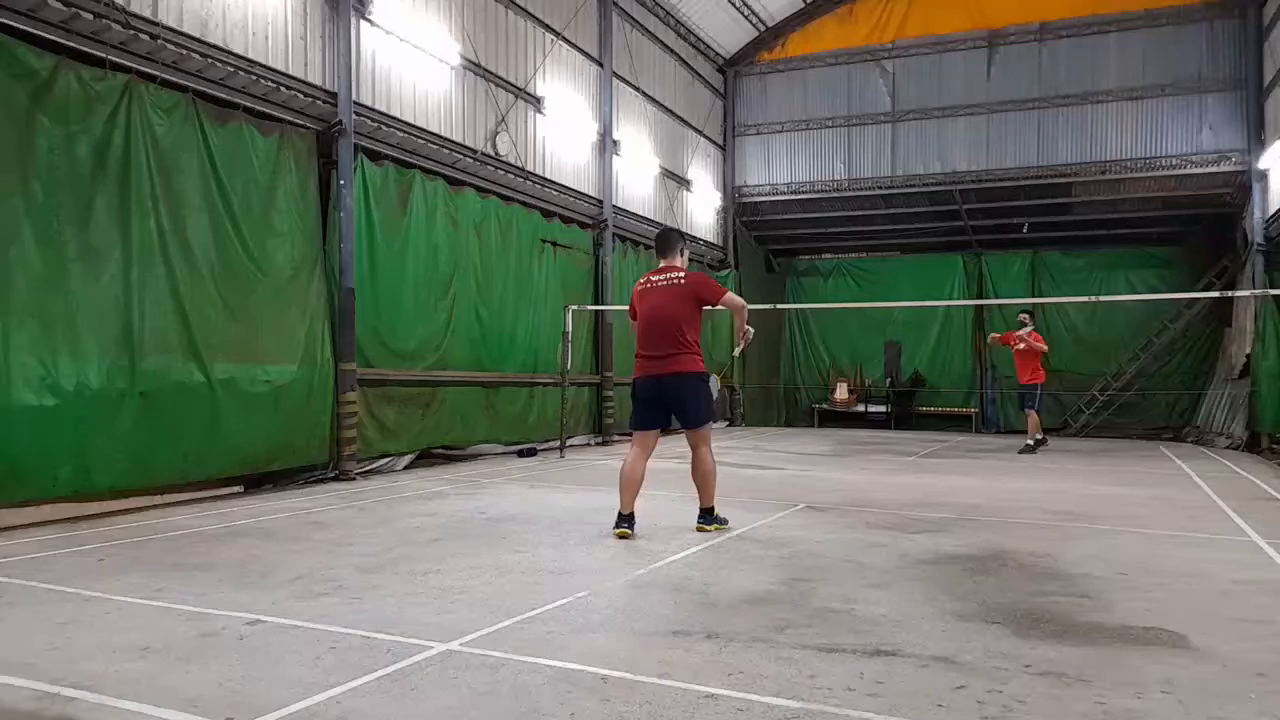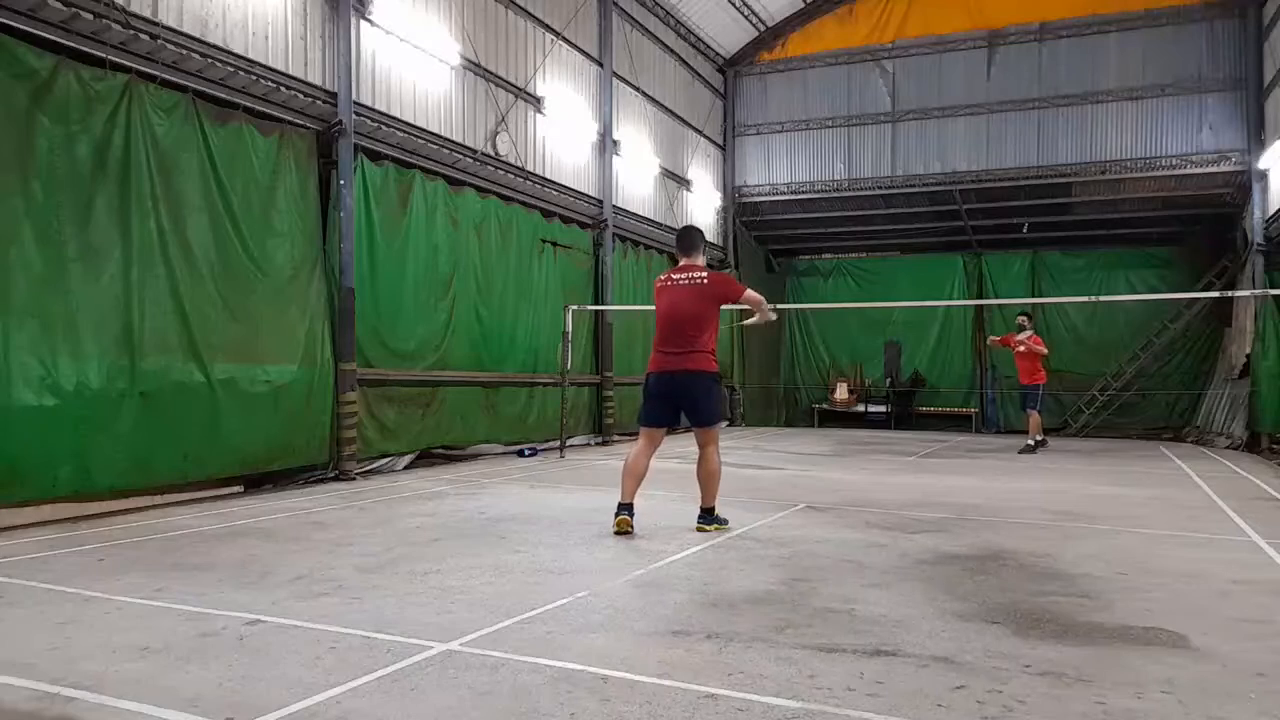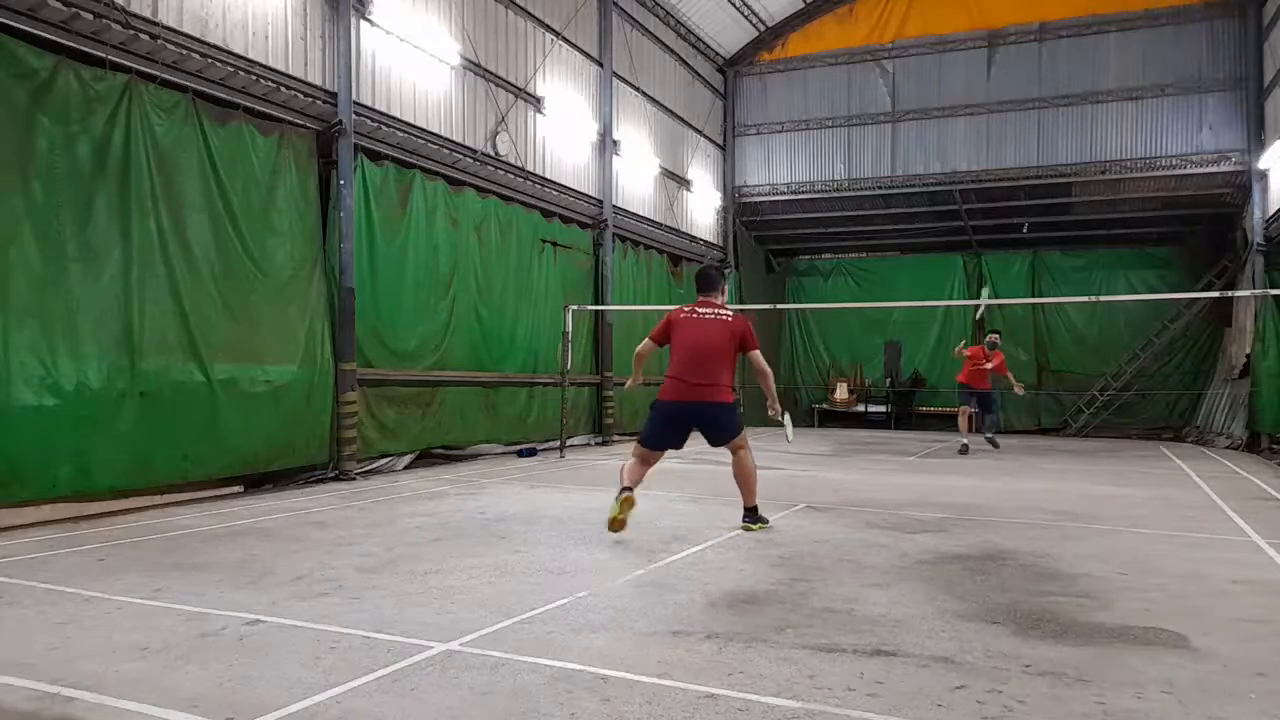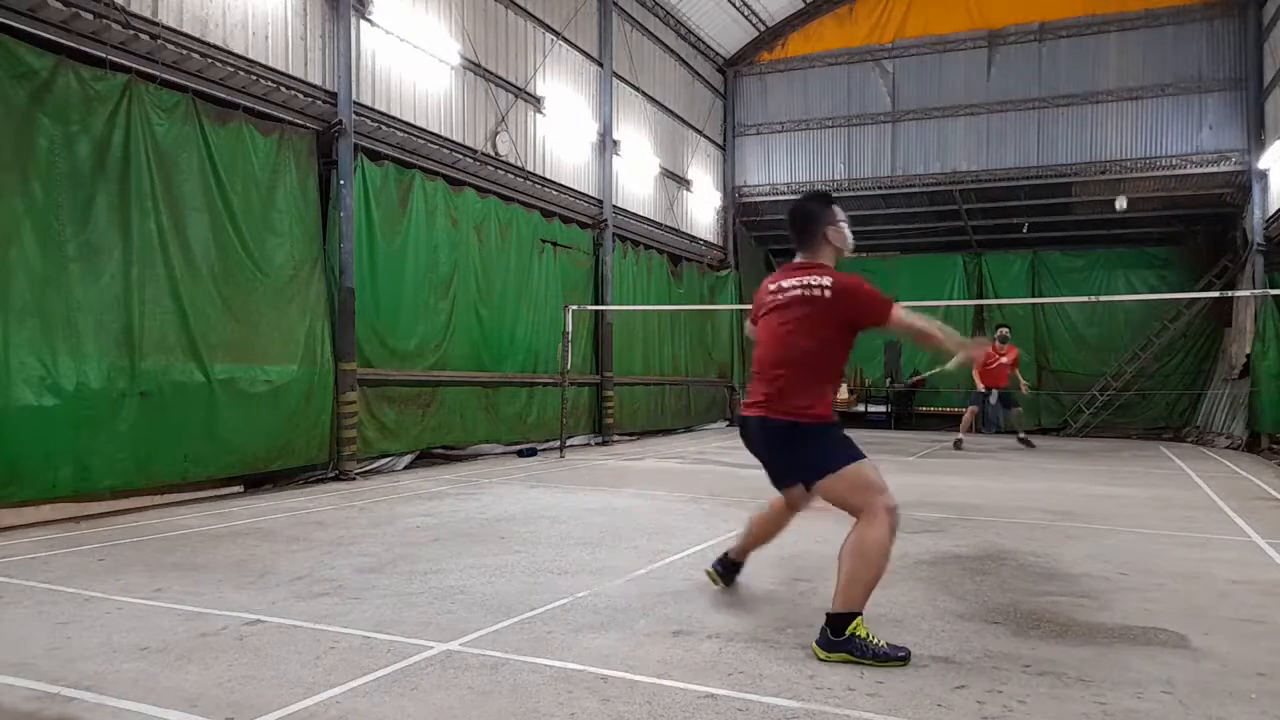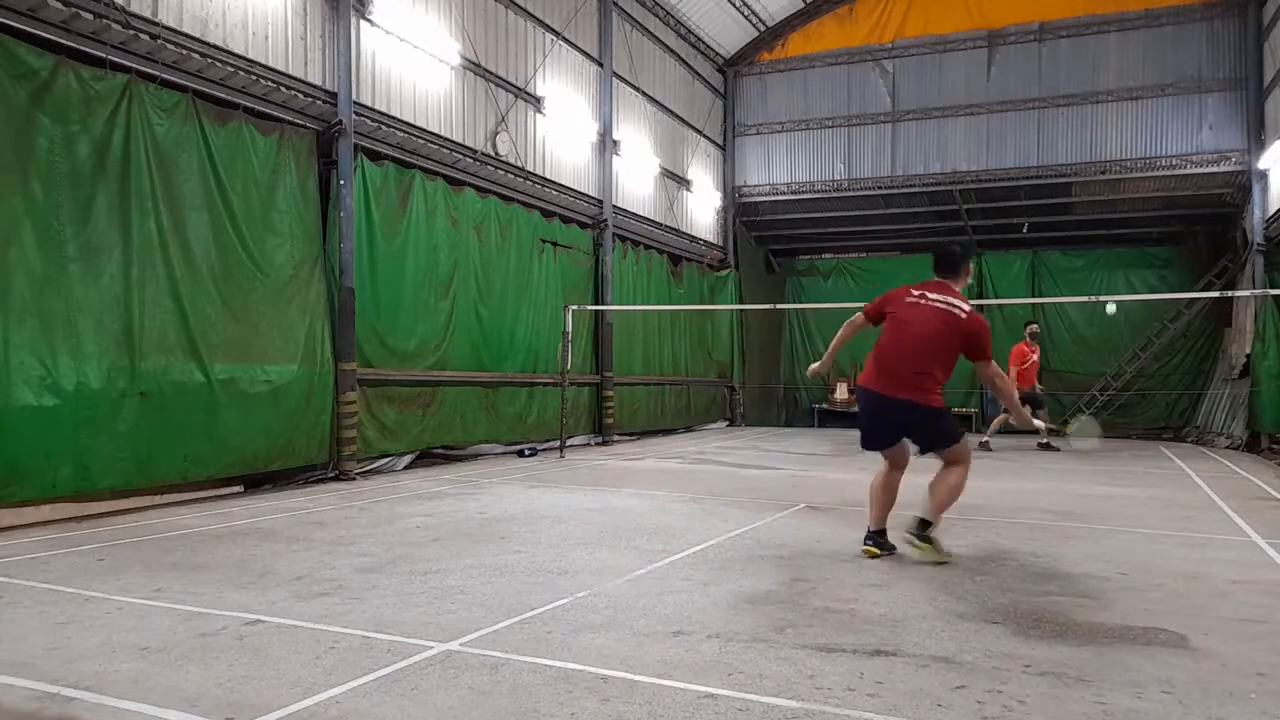
dt=1s
person 1, frame 1
left shoulder: (640, 287)
right shoulder: (693, 281)
right elbow: (739, 304)
right wrist: (741, 328)
left hip: (646, 376)
right hip: (685, 374)
left knee: (639, 448)
right knee: (701, 446)
left ankle: (625, 518)
right ankle: (707, 515)
person 1, frame 2
left shoulder: (662, 283)
right shoulder: (715, 281)
right elbow: (757, 301)
right wrist: (764, 315)
left hip: (660, 373)
right hip: (698, 373)
left knee: (645, 444)
right knee: (709, 446)
left ankle: (625, 510)
right ankle: (708, 515)
person 1, frame 3
left shoulder: (677, 315)
right shoulder: (738, 322)
left elbow: (641, 352)
right elbow: (762, 370)
left wrist: (635, 376)
right wrist: (773, 403)
left hip: (672, 400)
right hip: (716, 402)
left knee: (640, 460)
right knee: (740, 448)
left ankle: (625, 495)
right ankle: (751, 514)
person 1, frame 4
left shoulder: (769, 286)
right shoulder: (842, 291)
right elbow: (912, 326)
right wrist: (963, 346)
left hip: (756, 420)
right hip: (800, 426)
left knee: (794, 498)
right knee: (879, 511)
left ankle: (728, 563)
right ankle: (840, 630)
person 1, frame 5
left shoulder: (901, 296)
right shoulder: (969, 317)
left elbow: (852, 326)
right elbow: (993, 376)
left wrist: (824, 363)
right wrist: (1020, 413)
left hip: (872, 393)
right hip: (921, 402)
left knee: (895, 462)
right knee: (959, 460)
left ankle: (874, 536)
right ankle: (924, 527)
